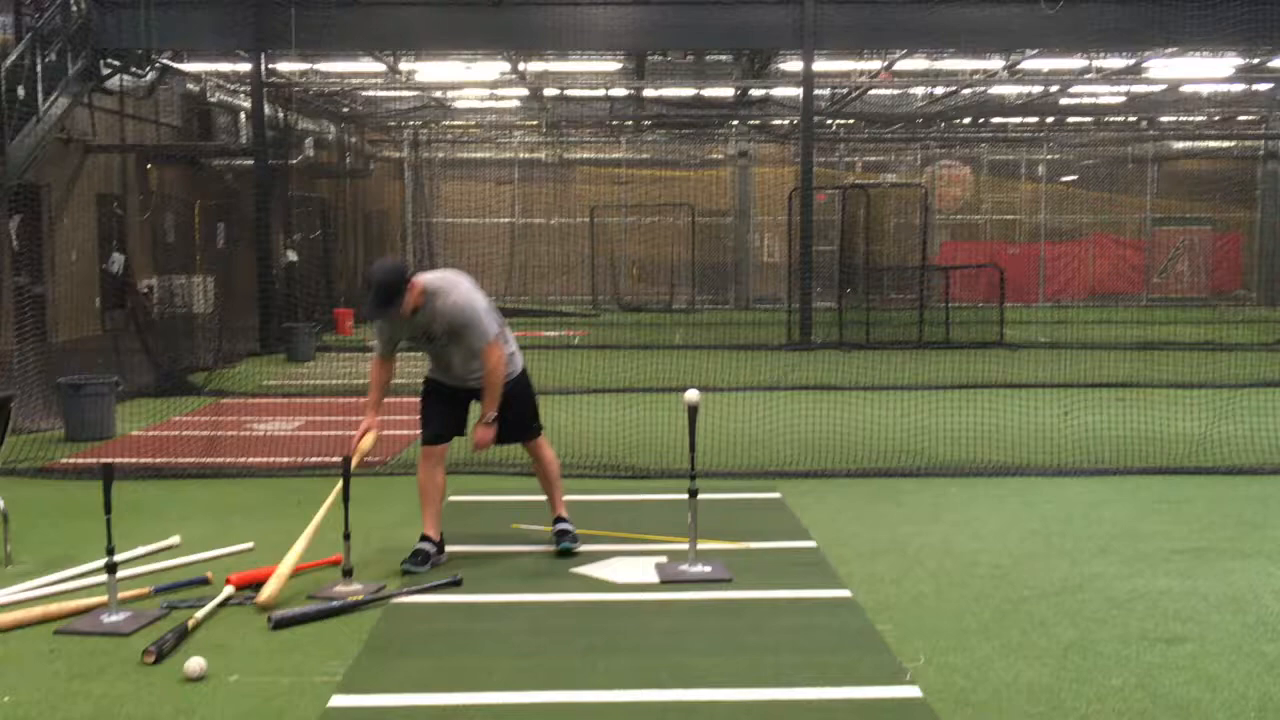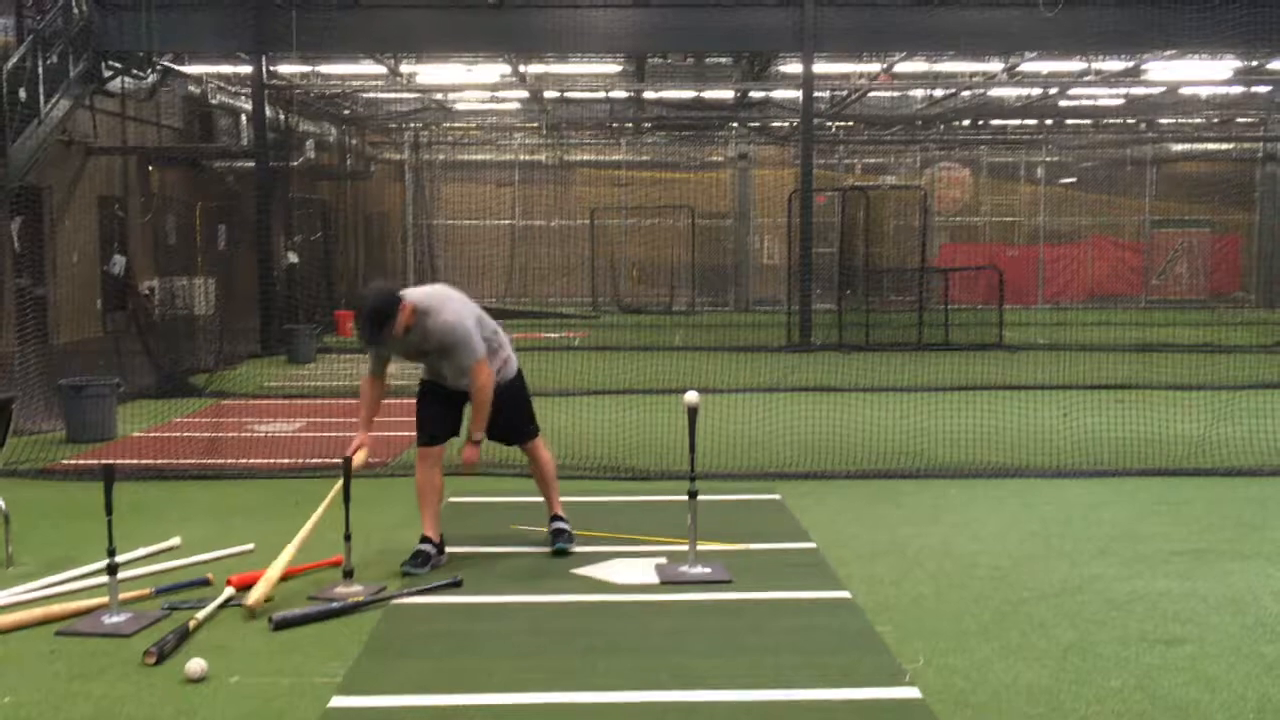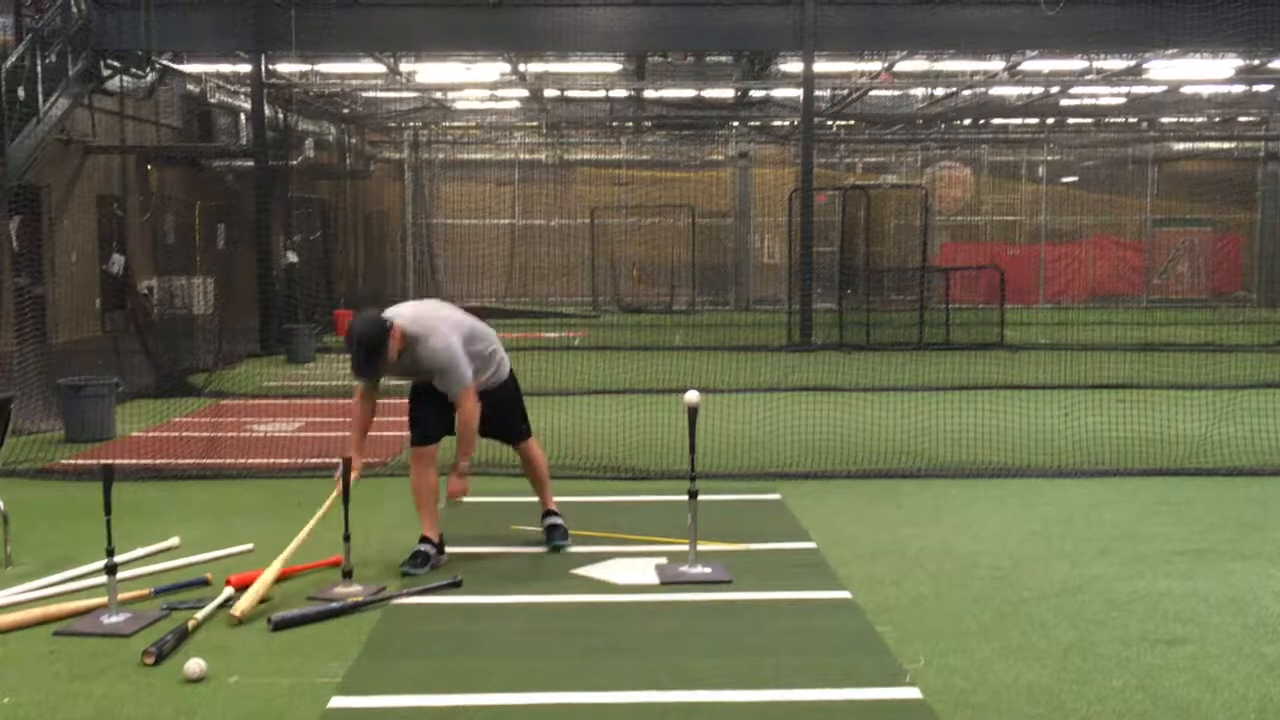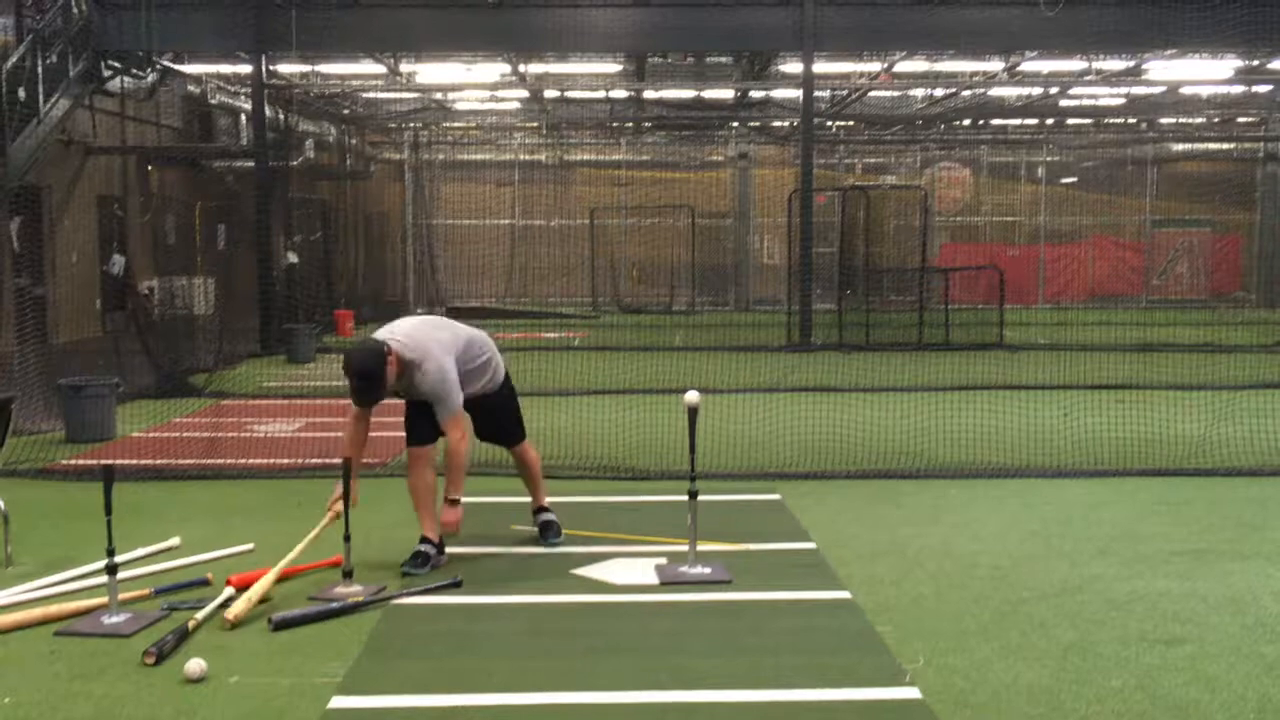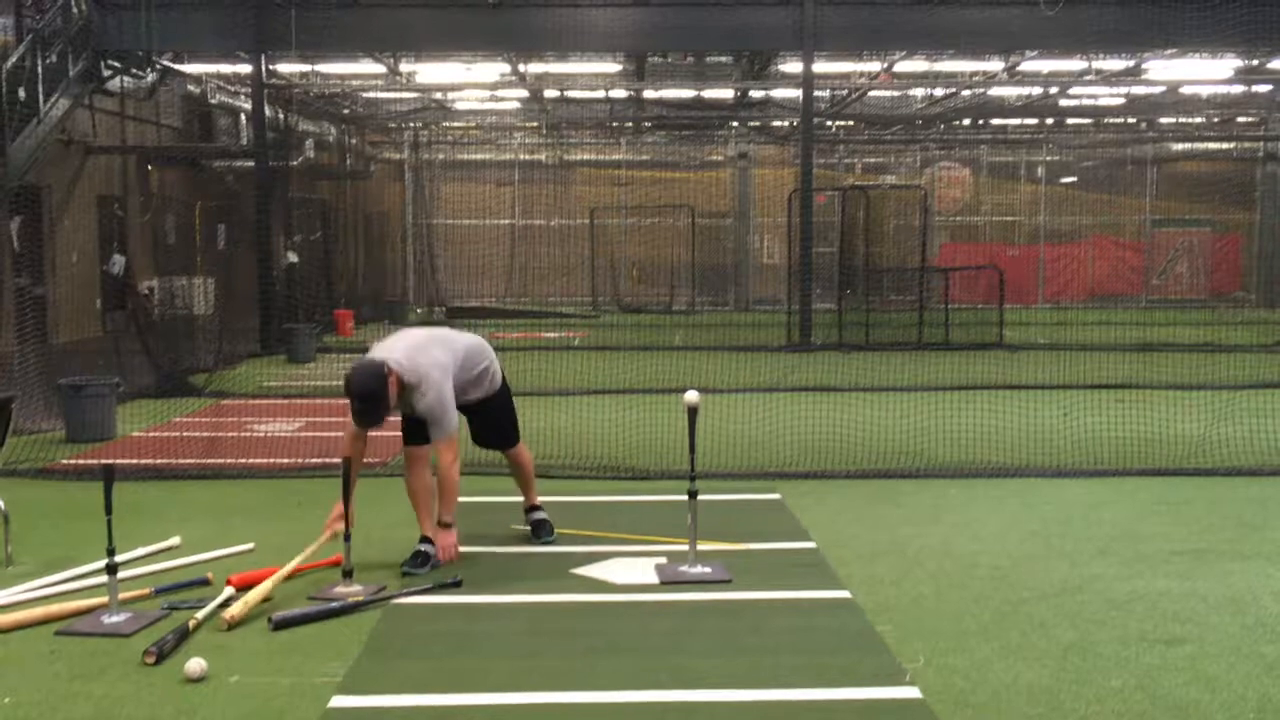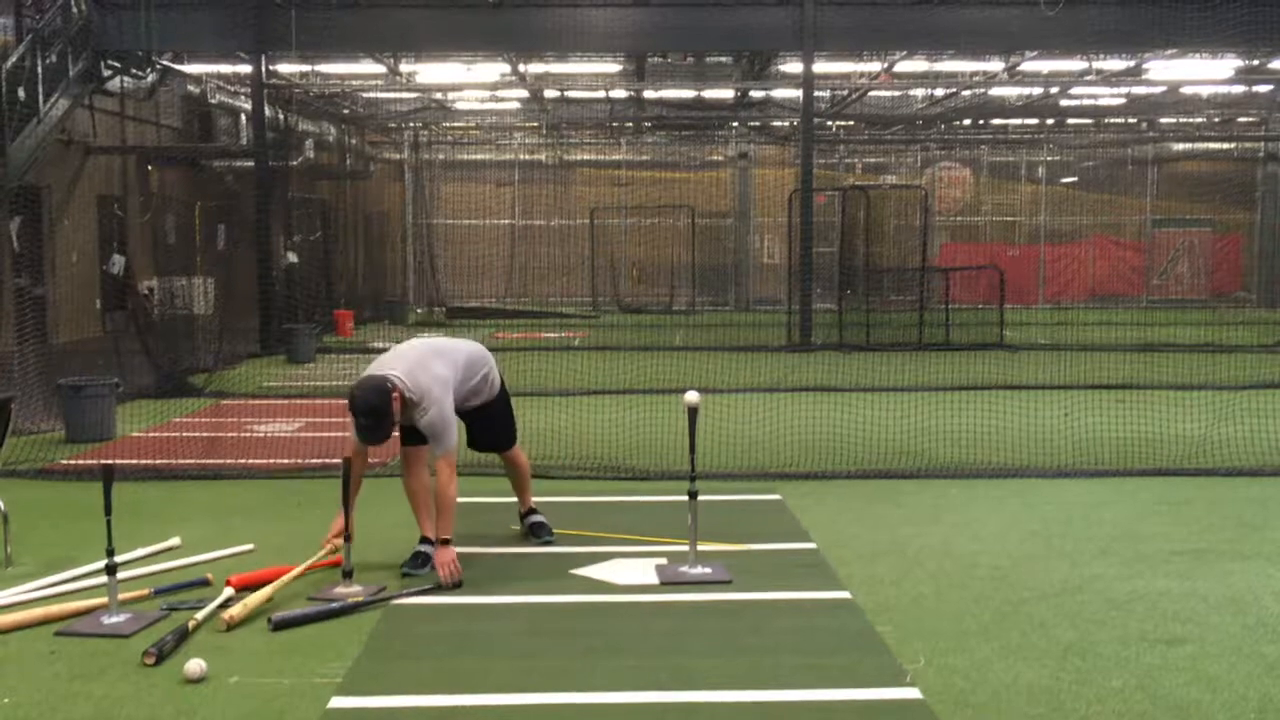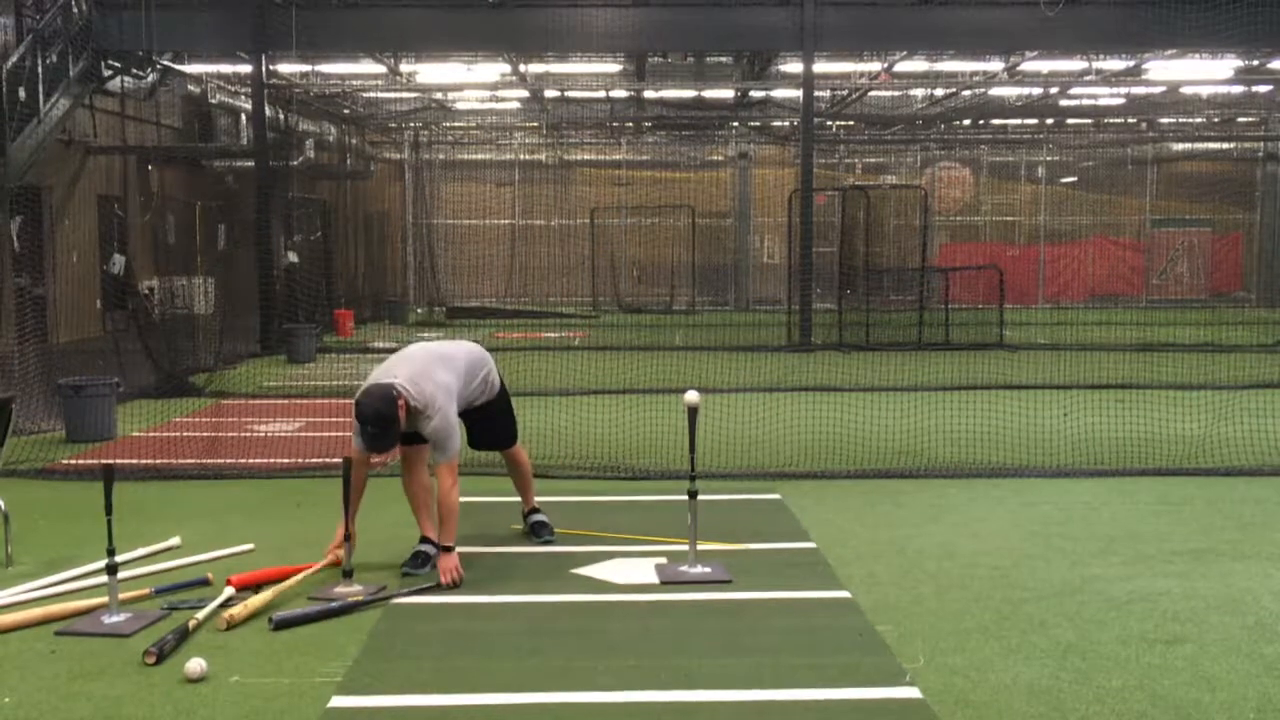
dt=0.1s
person 1, frame 1
left shoulder: (457, 299)
right shoulder: (388, 309)
left elbow: (495, 359)
right elbow: (383, 360)
left wrist: (488, 419)
right wrist: (372, 411)
left hip: (500, 368)
right hip: (445, 376)
left knee: (533, 441)
right knee: (431, 451)
left ankle: (561, 520)
right ankle: (432, 539)
person 1, frame 2
left shoulder: (448, 317)
right shoulder: (381, 326)
left elbow: (482, 378)
right elbow: (374, 378)
left wrist: (475, 439)
right wrist: (363, 429)
left hip: (495, 372)
right hip: (439, 379)
left knee: (530, 441)
right knee: (427, 453)
left ankle: (557, 518)
right ankle: (431, 541)
person 1, frame 3
left shoulder: (436, 342)
right shoulder: (371, 347)
left elbow: (469, 406)
right elbow: (365, 397)
left wrist: (461, 470)
right wrist: (355, 454)
left hip: (487, 370)
left knee: (522, 442)
right knee: (421, 454)
left ankle: (550, 514)
right ankle: (431, 540)
person 1, frame 4
left shoulder: (431, 366)
right shoulder: (367, 364)
left elbow: (457, 436)
right elbow: (358, 419)
left wrist: (452, 501)
right wrist: (349, 479)
left hip: (482, 374)
left knee: (517, 444)
right knee: (417, 454)
left ankle: (541, 509)
right ankle: (430, 541)
person 1, frame 5
left shoulder: (428, 386)
right shoulder: (366, 384)
left elbow: (448, 460)
right elbow: (355, 439)
left wrist: (446, 525)
right wrist: (345, 499)
left hip: (479, 374)
left knee: (510, 446)
right knee: (414, 454)
left ankle: (532, 506)
right ankle: (428, 537)
person 1, frame 6
left shoulder: (430, 403)
right shoulder: (368, 396)
left elbow: (446, 476)
right elbow: (357, 454)
left wrist: (445, 543)
right wrist: (345, 513)
left hip: (478, 380)
left knee: (508, 450)
right knee: (411, 457)
left ankle: (528, 510)
right ankle: (427, 540)
person 1, frame 7
left shoulder: (434, 410)
right shoulder: (368, 407)
left elbow: (447, 482)
right elbow: (359, 463)
left wrist: (448, 550)
right wrist: (348, 521)
left hip: (478, 379)
left knee: (509, 449)
right knee: (410, 458)
left ankle: (531, 510)
right ankle: (429, 542)
